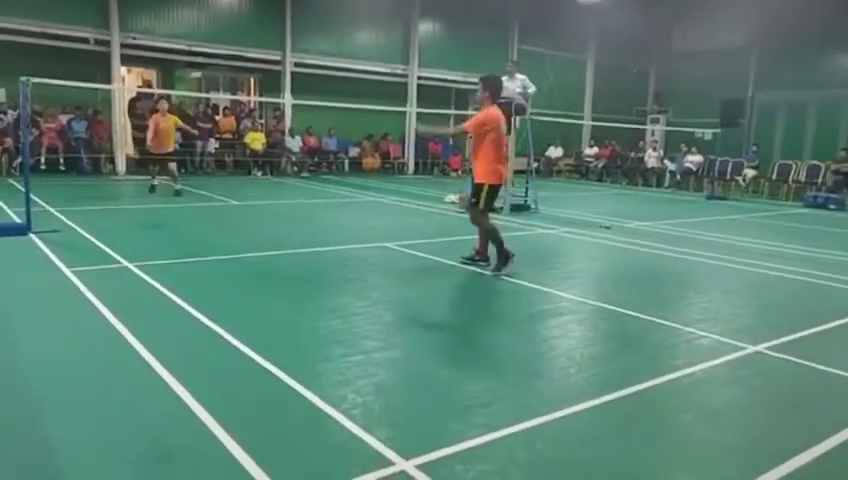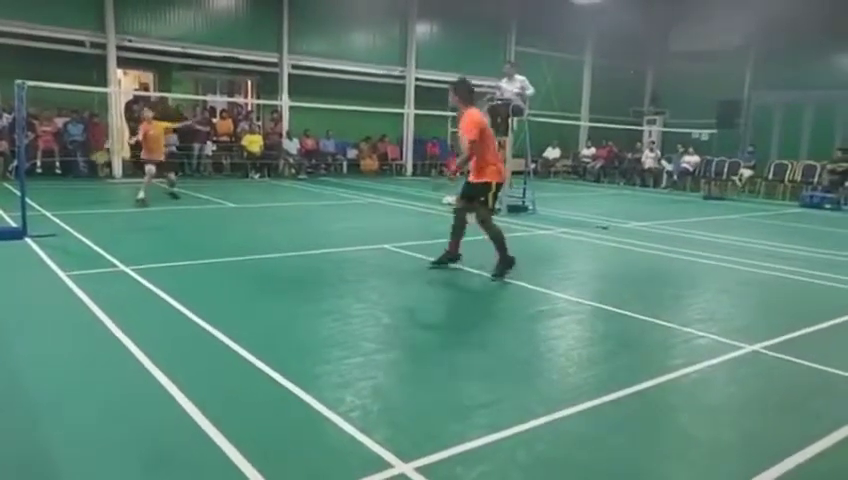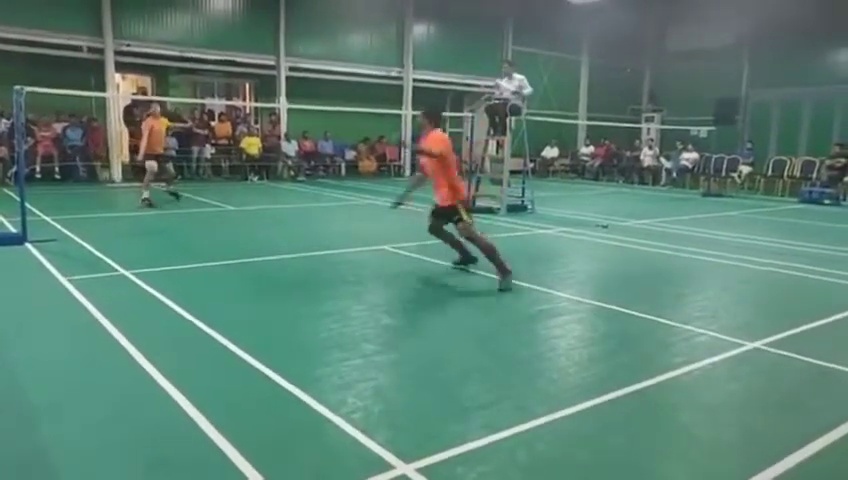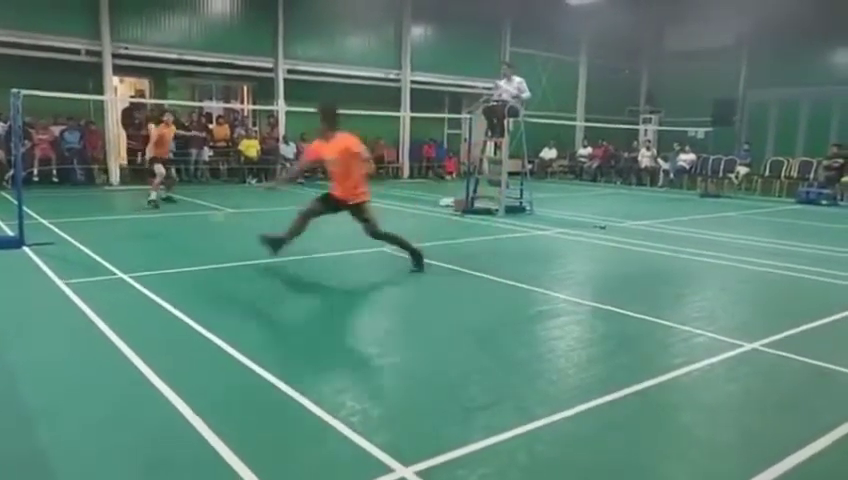
dt=0.4s
person 1, frame 1
left shoulder: (487, 115)
right shoulder: (495, 114)
left elbow: (457, 131)
left wrist: (429, 130)
left hip: (488, 175)
right hip: (486, 173)
left knee: (477, 216)
right knee: (479, 214)
left ankle: (503, 253)
right ankle: (482, 254)
person 1, frame 2
left shoulder: (472, 118)
right shoulder: (467, 116)
left elbow: (469, 153)
left wrist: (453, 170)
right wrist: (456, 169)
left hip: (489, 175)
right hip: (476, 175)
left knee: (483, 217)
right knee: (459, 210)
left ankle: (505, 258)
right ankle: (452, 253)
person 1, frame 3
left shoulder: (438, 138)
right shoulder: (425, 140)
left elbow: (438, 155)
right elbow: (422, 173)
left wrist: (415, 149)
right wrist: (405, 193)
left hip: (454, 197)
right hip: (442, 198)
left knee: (469, 234)
right knee: (434, 228)
left ankle: (504, 271)
right ankle: (466, 256)
person 1, frame 4
left shoulder: (347, 140)
right shoulder: (318, 145)
left elbow: (365, 155)
right elbow: (301, 167)
left wrist: (367, 167)
right wrist: (283, 180)
left hip: (356, 195)
right hip: (336, 194)
left knee: (374, 232)
right knee: (306, 212)
left ankle: (414, 253)
right ankle: (281, 241)
